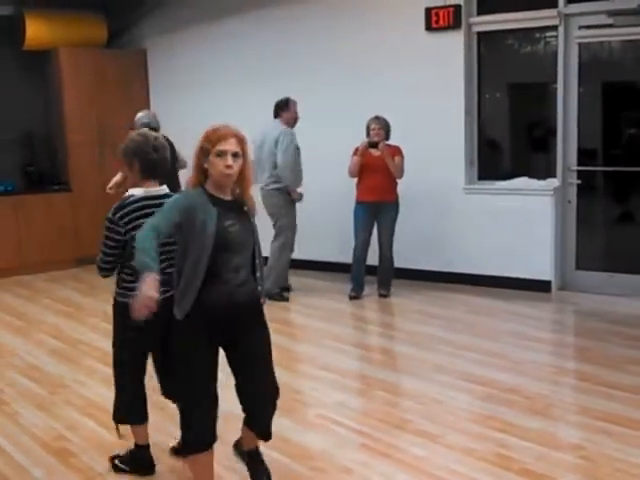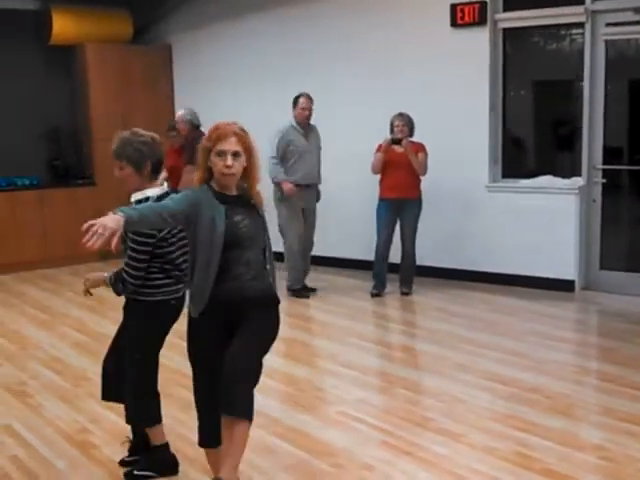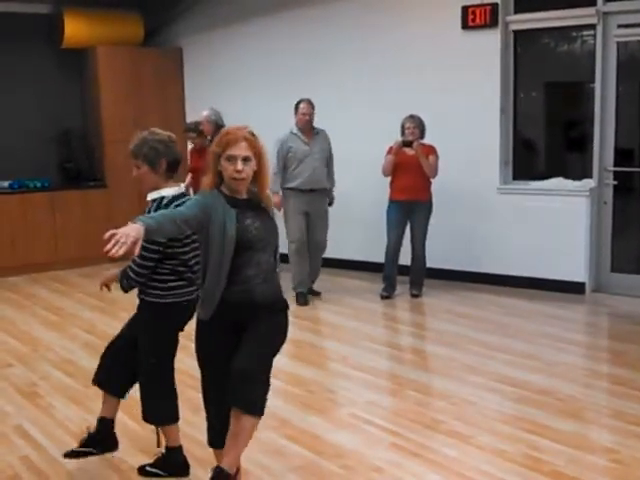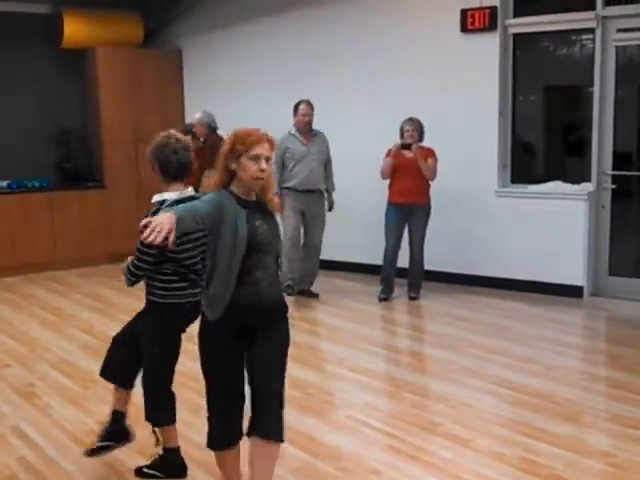
dt=0.4s
person 1, frame 1
left shoulder: (244, 203)
right shoulder: (191, 202)
right elbow: (150, 233)
left wrist: (253, 293)
right wrist: (150, 273)
left hip: (246, 313)
right hip: (199, 316)
left knee: (262, 394)
right knee: (199, 407)
left ankle: (249, 447)
person 1, frame 2
left shoulder: (251, 198)
right shoulder: (198, 200)
right elbow: (160, 211)
left wrist: (267, 290)
right wrist: (121, 216)
left hip: (258, 308)
right hip: (212, 312)
left knee: (237, 379)
right knee: (210, 399)
person 1, frame 3
left shoulder: (261, 202)
right shoulder: (209, 204)
right elbow: (175, 218)
right wrist: (140, 226)
left hip: (268, 311)
right hip: (220, 316)
left knee: (248, 373)
right knee: (219, 403)
person 1, frame 4
left shoulder: (264, 205)
right shoulder: (219, 204)
right elbow: (194, 214)
right wrist: (173, 216)
left hip: (269, 314)
right hip: (224, 318)
left knee: (268, 398)
right knee: (225, 406)
person 2, frame 1
left shoulder: (122, 211)
left elbow: (105, 266)
left hip: (134, 305)
right hip: (173, 301)
left knee: (130, 373)
right knee: (171, 366)
left ankle: (141, 453)
person 2, frame 2
right shoulder: (169, 200)
left elbow: (131, 276)
left wrist: (102, 279)
left hip: (150, 305)
right hip: (166, 298)
left knee: (137, 374)
right knee: (119, 365)
right ankle: (143, 438)
person 2, frame 3
left shoulder: (162, 210)
right shoulder: (187, 200)
left elbow: (140, 271)
left wrist: (113, 276)
right wrist: (124, 275)
left hip: (164, 305)
right hip: (181, 298)
left knee: (156, 375)
right knee: (117, 357)
right ankle: (102, 433)
person 2, frame 4
left shoulder: (159, 215)
left elbow: (137, 272)
left wrist: (131, 266)
left hip: (165, 305)
right hip: (192, 300)
left knee: (158, 375)
right knee: (124, 347)
right ankle: (117, 426)
person 3, frame 1
left shoulder: (265, 134)
right shoulder: (286, 134)
left elbow: (259, 164)
right elbow: (285, 165)
right wrist: (294, 190)
left hip: (269, 191)
right hip: (281, 194)
left knee: (284, 238)
right knee: (284, 240)
left ankle: (279, 281)
right ankle: (271, 288)
person 3, frame 2
left shoulder: (314, 132)
right shoulder: (285, 133)
right elbow: (274, 161)
left wrist: (316, 186)
right wrist: (283, 181)
left hip: (308, 192)
right hip: (288, 193)
left knee: (307, 240)
right knee: (293, 240)
left ankle: (300, 281)
right ankle: (294, 285)
person 3, frame 3
left shoulder: (323, 136)
right shoulder: (286, 140)
left elbow: (329, 164)
right elbow: (277, 170)
left wrist: (330, 189)
right wrist: (276, 193)
left hip: (318, 196)
right hip: (294, 197)
left knee: (318, 242)
right knee: (297, 242)
left ankle: (309, 283)
right ankle: (300, 289)
person 3, frame 4
left shoulder: (321, 139)
right shoulder: (284, 141)
left elbow: (328, 168)
right elbow: (275, 170)
left wrist: (330, 192)
right wrist: (275, 194)
left hip: (316, 197)
right hip: (292, 195)
left knee: (314, 243)
right knee: (291, 236)
left ankle: (304, 285)
right ankle: (289, 281)
person 4, frame 1
left shoulder: (394, 150)
right shoulder: (360, 149)
left elbow: (399, 174)
right elbow: (352, 173)
left wrist: (385, 154)
right wrist: (360, 153)
left hip: (388, 204)
right hip: (364, 204)
left knee: (386, 246)
right knee: (360, 245)
left ankle: (384, 286)
right ankle: (357, 286)
person 4, frame 2
left shoulder: (418, 147)
right shoulder: (383, 146)
left elbow: (422, 171)
right elbow: (375, 170)
left wrist: (409, 151)
right wrist: (383, 150)
left hip: (411, 201)
right hip: (387, 201)
left knee: (408, 244)
right knee: (382, 243)
left ankle: (406, 284)
right ankle: (378, 284)
person 4, frame 3
left shoulder: (429, 149)
right shoulder: (394, 148)
left elbow: (432, 173)
right elbow: (385, 172)
left wrist: (419, 153)
right wrist: (394, 152)
left hip: (421, 204)
right hip: (397, 203)
left knee: (418, 246)
right knee: (392, 245)
left ankle: (416, 285)
right ankle: (388, 286)
person 4, frame 4
left shoulder: (428, 152)
right shoulder: (393, 151)
left elbow: (431, 176)
right elbow: (384, 175)
left wrist: (418, 156)
right wrist: (393, 154)
left hip: (419, 206)
right hip: (396, 205)
left knee: (416, 248)
right knee: (391, 247)
left ankle: (414, 288)
right ankle: (386, 288)
